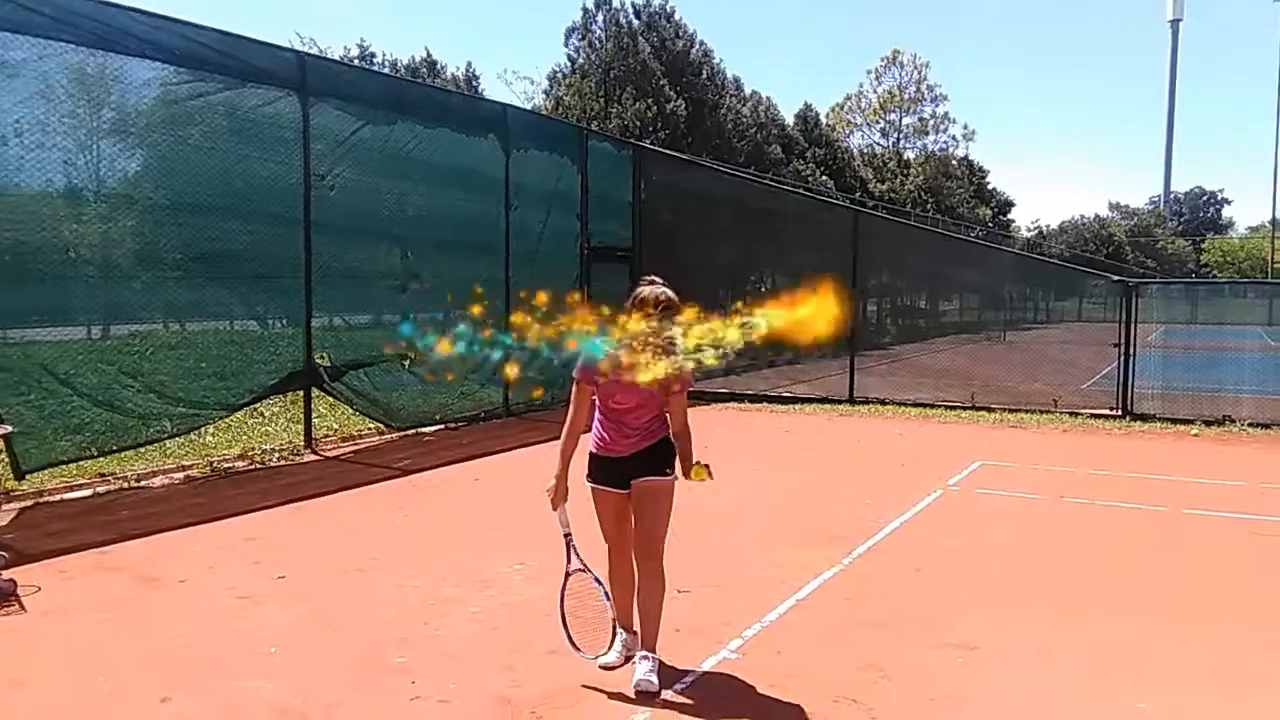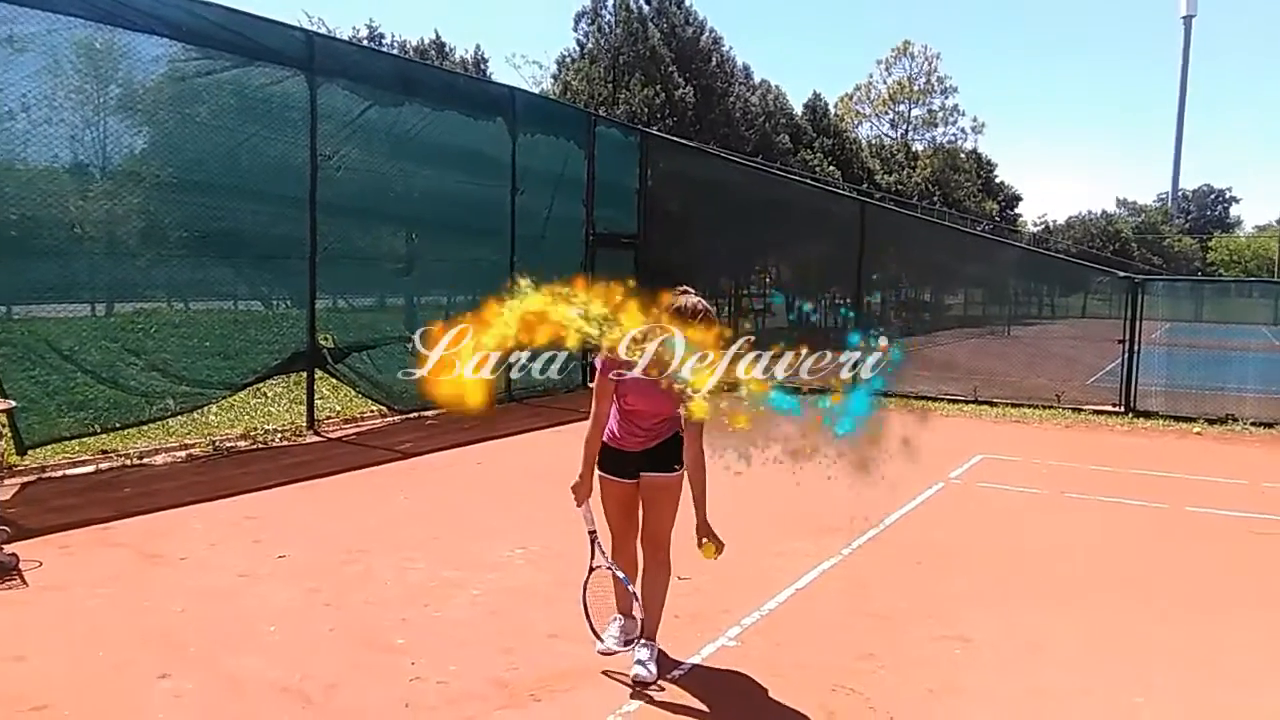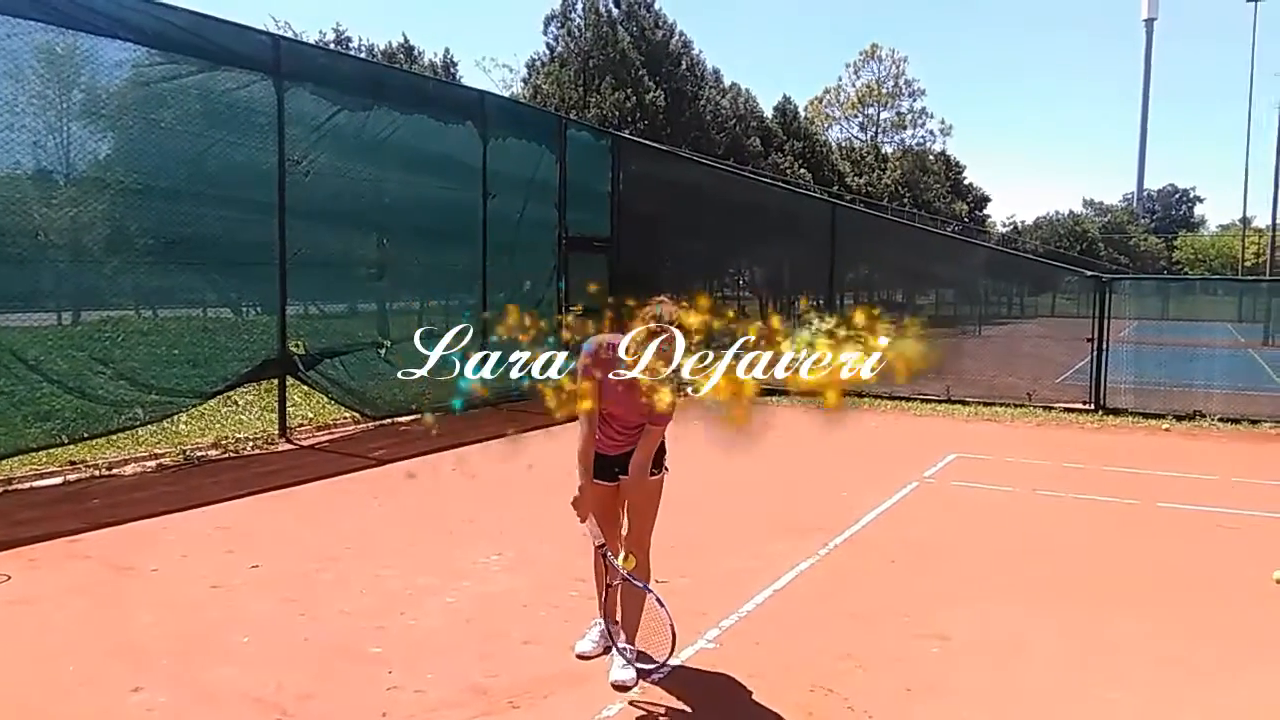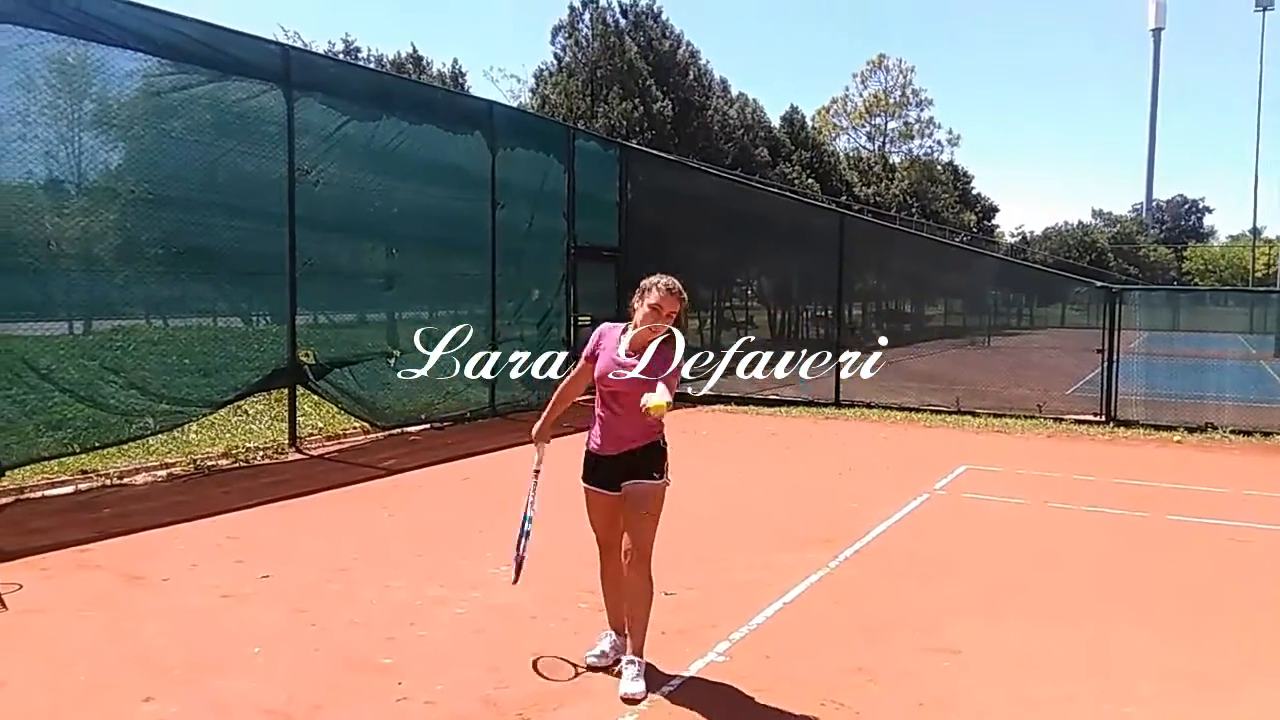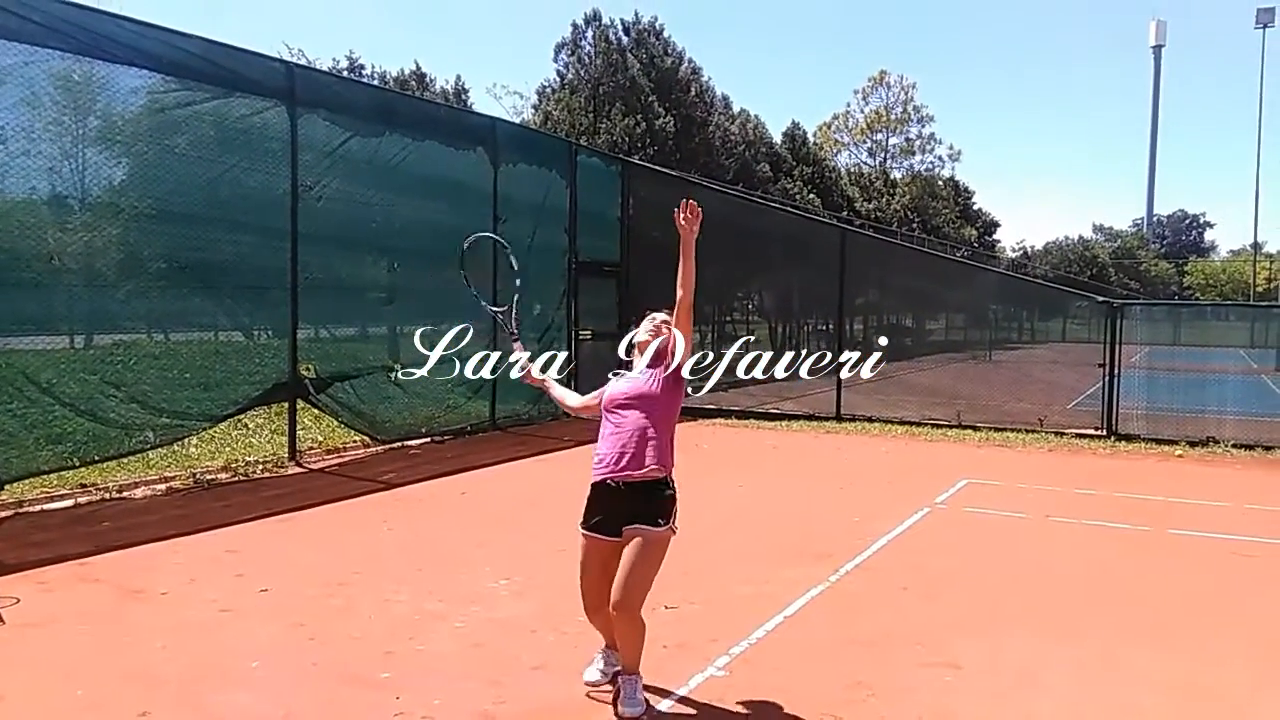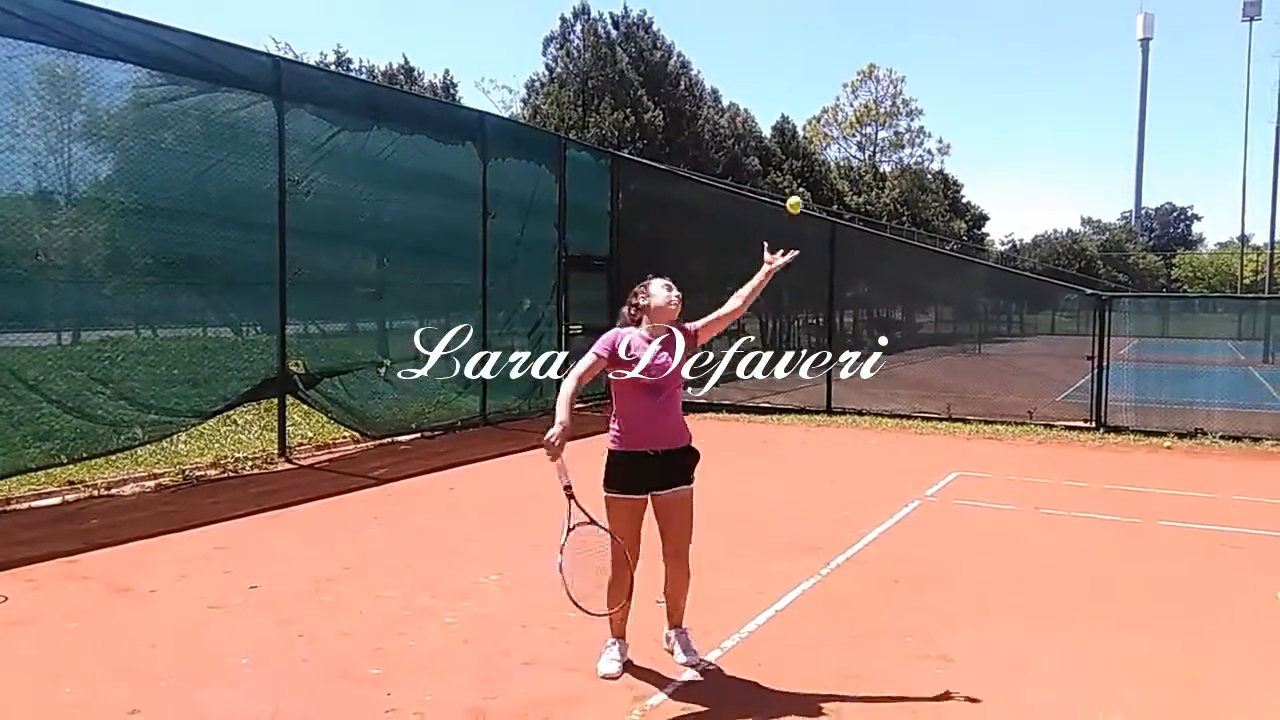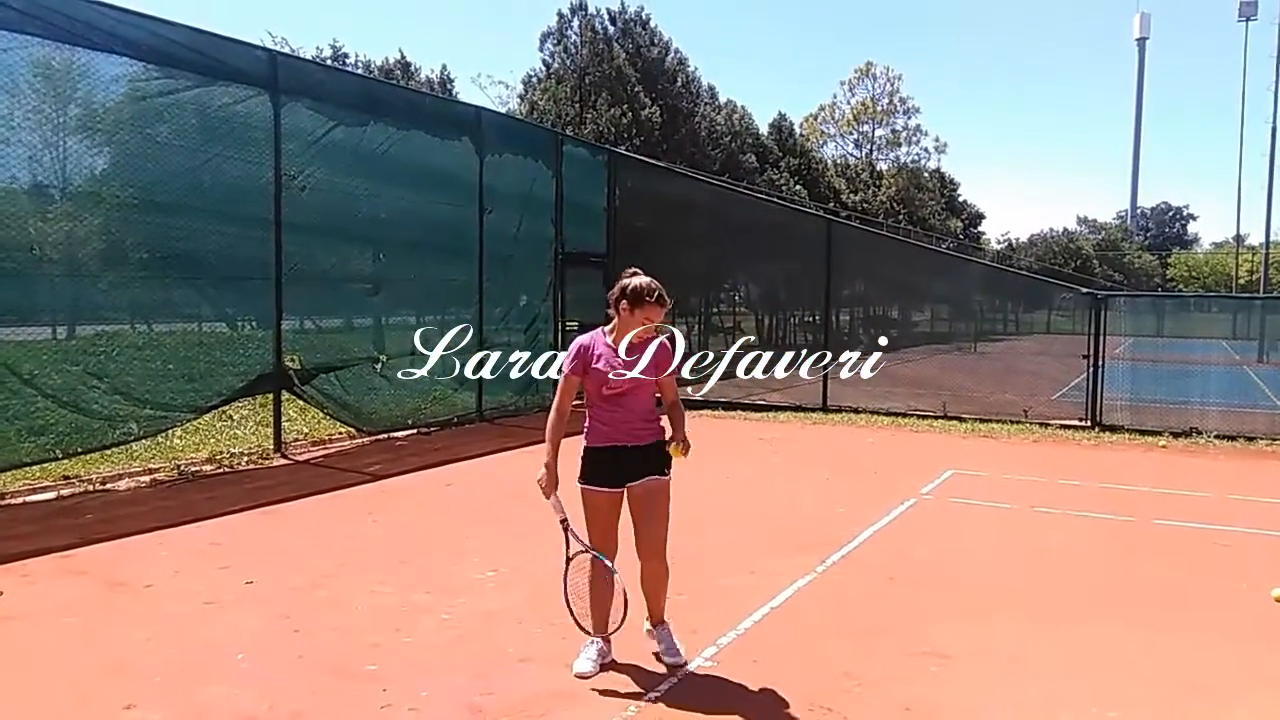
dt=0.7s
person 1, frame 1
right shoulder: (598, 353)
left elbow: (679, 424)
right elbow: (577, 417)
left wrist: (687, 459)
right wrist: (560, 475)
left hip: (652, 458)
right hip: (605, 460)
left knee: (649, 555)
right knee: (618, 551)
left ankle: (646, 655)
right ankle: (624, 633)
person 1, frame 2
right shoulder: (620, 350)
left elbow: (694, 450)
right elbow: (598, 415)
left wrist: (701, 518)
right wrist: (586, 473)
left hip: (662, 452)
right hip: (615, 451)
left knee: (655, 545)
right knee: (622, 541)
left ankle: (647, 642)
right ankle: (624, 619)
person 1, frame 3
left shoulder: (664, 387)
right shoulder: (598, 351)
left elbow: (641, 461)
right elbow: (587, 423)
left wrist: (631, 522)
right wrist: (584, 484)
left hip: (640, 457)
right hip: (598, 454)
left knee: (635, 547)
right knee: (604, 542)
left ankle: (625, 645)
right ankle: (605, 622)
person 1, frame 4
left shoulder: (667, 356)
right shoulder: (604, 335)
left elbow: (659, 393)
right elbow: (576, 379)
left wrist: (664, 350)
right wrist: (548, 419)
left hip: (644, 461)
right hip: (599, 459)
left knee: (634, 560)
right knee: (608, 555)
left ankle: (636, 659)
right ankle: (615, 635)
person 1, frame 5
left shoulder: (670, 369)
right shoulder: (616, 383)
left elbow: (684, 302)
right elbow: (578, 403)
left wrist: (687, 241)
right wrist: (542, 379)
left hip: (650, 498)
right hip: (603, 497)
left knee: (623, 606)
right knee: (595, 607)
left ankle: (630, 677)
right ankle: (611, 651)
person 1, frame 6
left shoulder: (679, 337)
right shoulder: (617, 340)
left elbow: (729, 312)
right elbow: (572, 382)
left wrist: (767, 272)
right wrist: (560, 425)
left hip: (673, 460)
right hip: (626, 461)
left knee: (677, 558)
right knee: (624, 561)
left ankle: (676, 630)
right ankle: (616, 642)
person 1, frame 7
left shoulder: (660, 349)
right shoulder: (586, 346)
left elbow: (671, 400)
right elbow: (560, 409)
left wrist: (679, 433)
right wrist: (550, 464)
left hip: (648, 454)
right hip: (601, 457)
left knee: (653, 554)
right knee: (601, 554)
left ankle: (658, 627)
right ankle: (598, 641)
